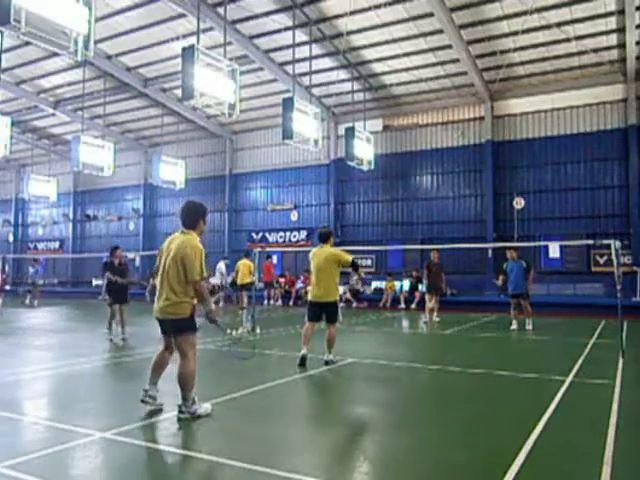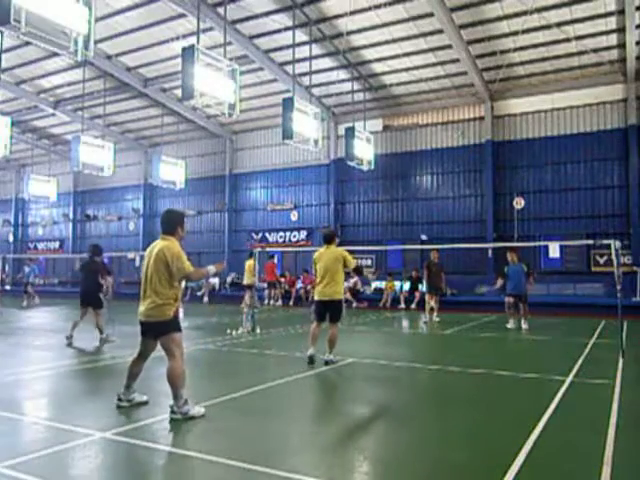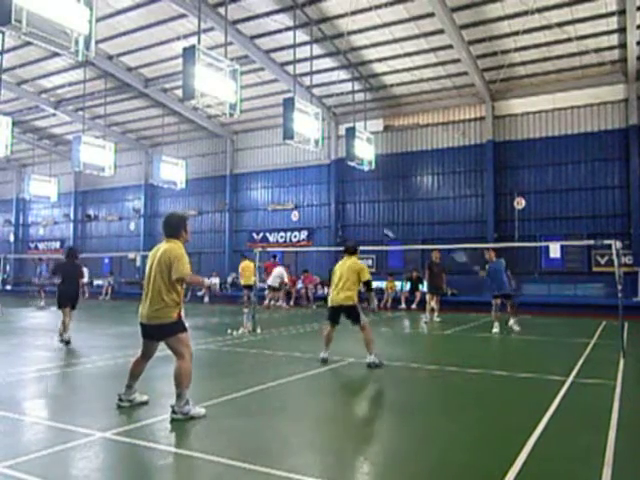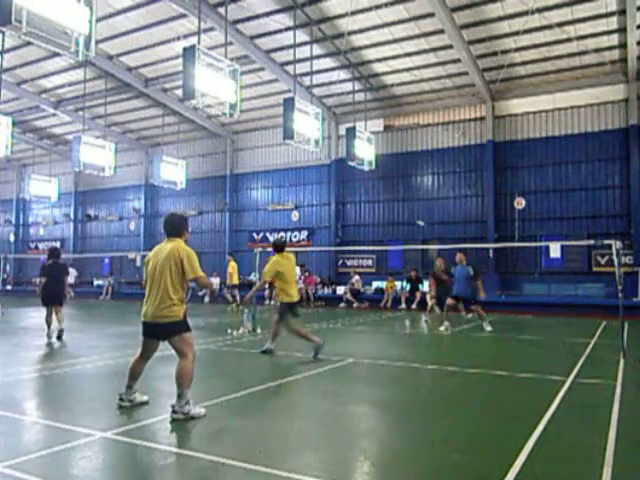
dt=0.7s
person 1, frame 1
left shoulder: (171, 240)
right shoulder: (193, 246)
left elbow: (157, 270)
right elbow: (198, 283)
right wrist: (209, 307)
left hip: (163, 307)
right hip: (180, 309)
left knee: (168, 349)
right knee: (188, 356)
left ankle: (151, 391)
right ankle: (188, 406)
person 1, frame 2
left shoulder: (154, 246)
right shoulder: (171, 248)
right elbow: (191, 275)
right wrist: (212, 269)
left hip: (148, 311)
right hip: (163, 312)
left knee: (143, 354)
right knee: (176, 356)
left ankle: (126, 395)
right ankle: (180, 406)
person 1, frame 3
left shoulder: (157, 249)
right shoulder: (176, 251)
right elbow: (184, 278)
right wrist: (205, 282)
left hip: (148, 313)
right hip: (167, 314)
left knee: (145, 355)
right knee: (185, 355)
left ankle: (127, 394)
right ankle: (181, 406)
person 1, frame 4
left shoulder: (154, 251)
right shoulder: (184, 250)
right elbow: (201, 280)
right wrist: (211, 286)
left hip: (150, 314)
right hip: (172, 314)
left knee: (144, 354)
right knee: (187, 355)
left ankle: (127, 395)
right ankle: (182, 406)
person 2, frame 1
left shoulder: (313, 253)
right shoulder: (334, 253)
right elbow: (352, 262)
right wrist: (357, 273)
left hip: (314, 295)
right hip: (330, 296)
left knee: (310, 323)
right knee: (331, 326)
left ankle: (304, 351)
right ankle: (328, 356)
person 2, frame 2
left shoulder: (317, 255)
right shoulder: (341, 253)
right elbow: (353, 267)
left hip: (320, 295)
right hip: (335, 295)
left knee: (316, 323)
right knee: (333, 325)
left ankle: (311, 351)
right ankle: (329, 355)
person 2, frame 3
left shoulder: (338, 265)
right shoulder: (360, 265)
right elbow: (367, 285)
right wrist: (373, 301)
left hip: (334, 301)
right hip: (349, 301)
left knee: (331, 327)
right knee: (365, 327)
left ankle: (324, 354)
right ankle: (371, 358)
person 2, frame 4
left shoulder: (273, 263)
right shoulder: (291, 257)
left elbow: (263, 282)
left wrist: (250, 294)
left hip: (287, 298)
right hip: (293, 295)
left knee: (290, 326)
right knee: (277, 320)
left ankle: (315, 342)
right ankle: (270, 346)
